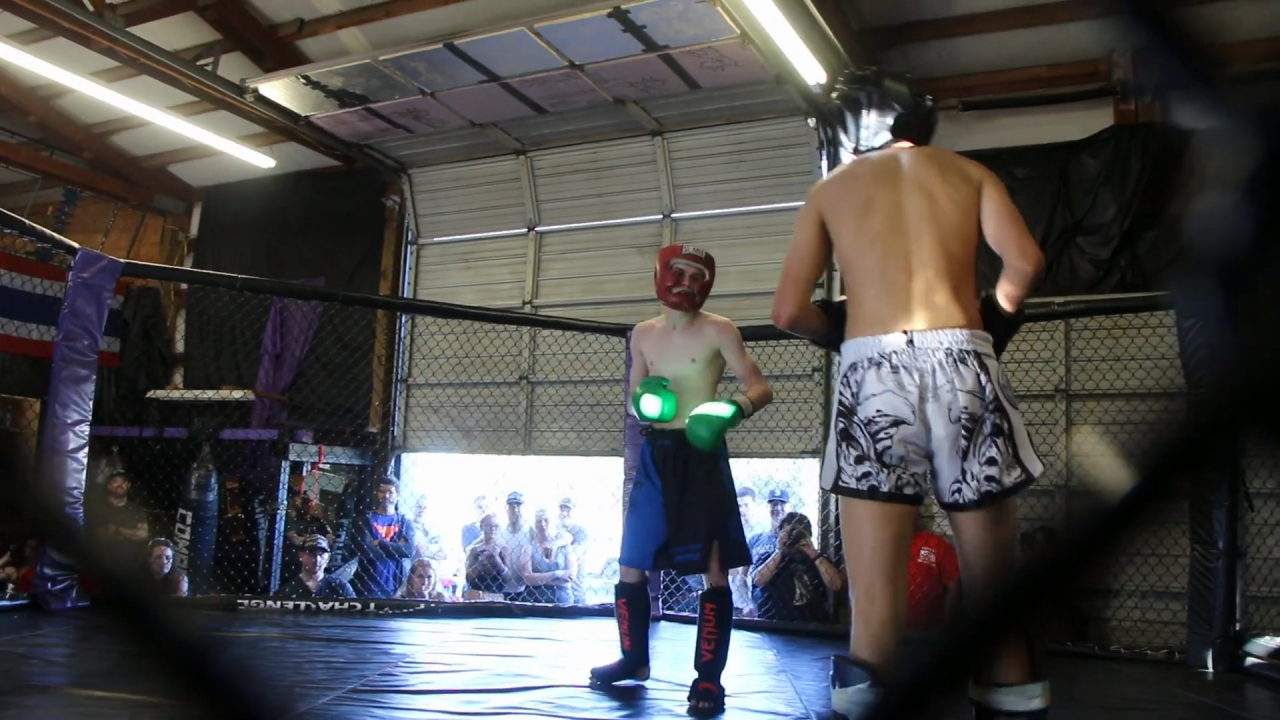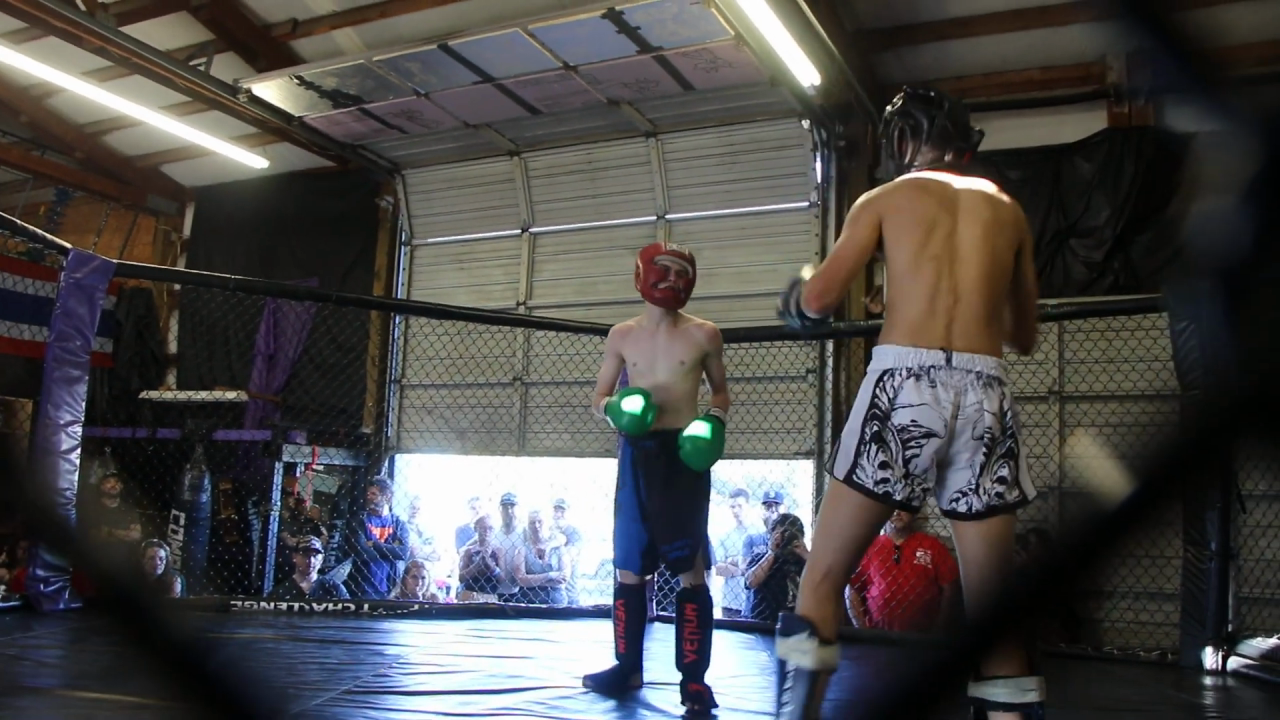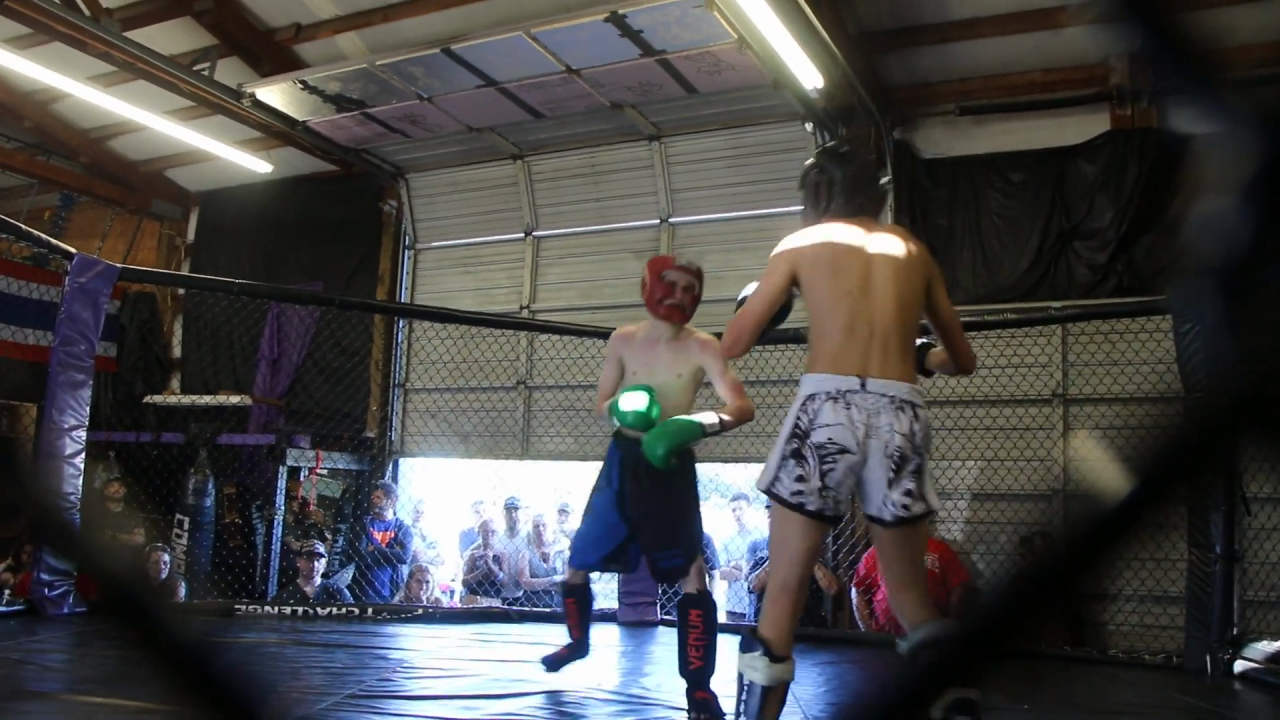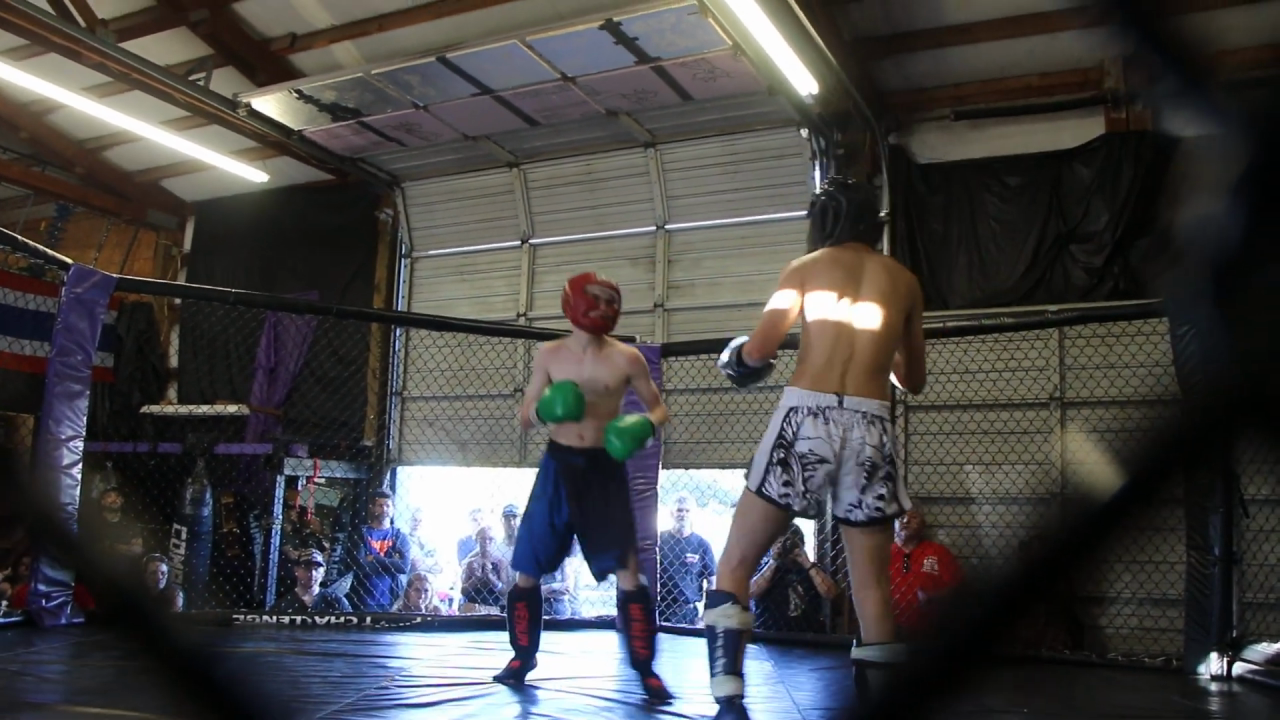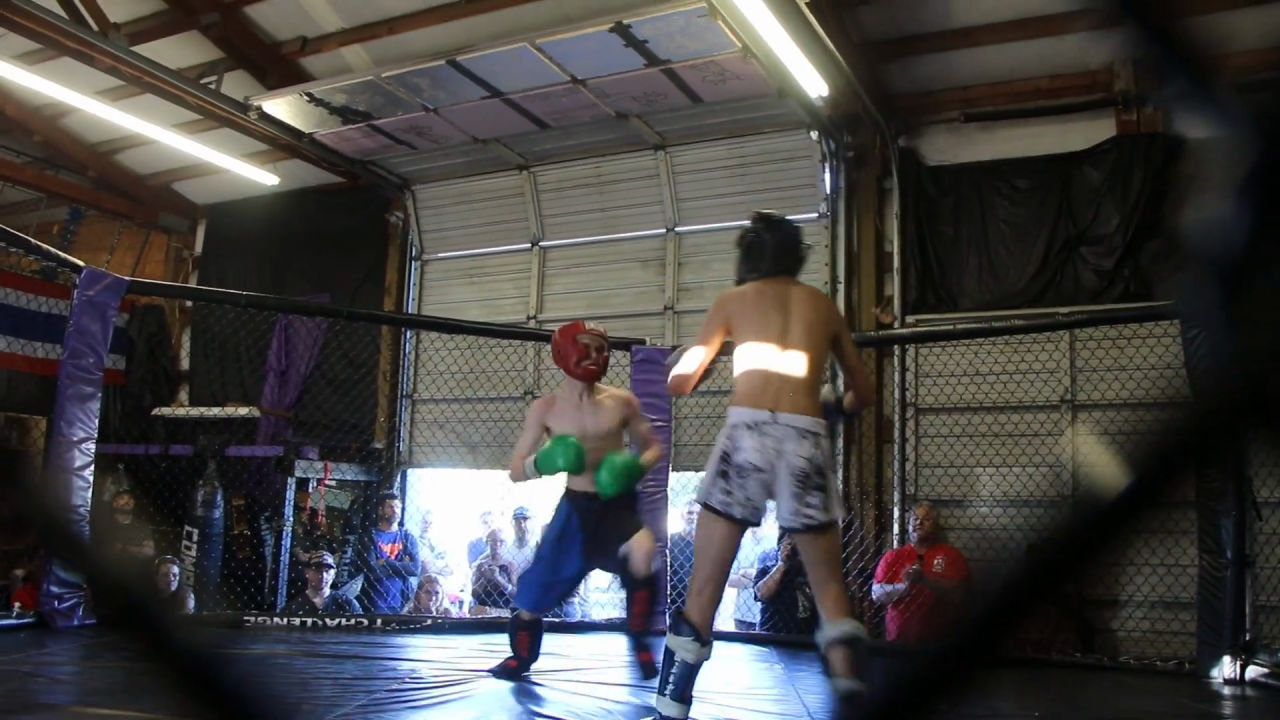
dt=0.4s
person 1, frame 1
left shoulder: (830, 190)
right shoulder: (969, 173)
left elbow: (789, 311)
right elbow: (1024, 258)
right wrist: (994, 318)
left hip: (875, 377)
right hip: (963, 369)
left knee: (875, 614)
right knee: (995, 601)
person 1, frame 2
left shoulder: (885, 199)
right shoulder: (1007, 210)
left elbow: (818, 299)
right elbow: (1023, 334)
left wrist: (802, 296)
left hip: (904, 386)
right hip: (984, 393)
left knee: (821, 583)
right knee: (995, 610)
person 1, frame 3
left shoulder: (802, 245)
right shoulder: (913, 252)
left elbow: (734, 345)
right elbow: (963, 360)
left wrist: (755, 306)
left hip: (826, 408)
right hip: (898, 415)
left knee: (783, 595)
right knee: (908, 589)
person 1, frame 4
left shoulder: (806, 268)
right shoulder: (904, 281)
left elbow: (759, 349)
right elbow: (913, 379)
left wrist: (740, 356)
left hip: (805, 418)
right hip: (870, 427)
left knee: (734, 568)
right knee: (872, 589)
person 1, frame 5
left shoulder: (733, 301)
right shoulder: (826, 307)
left elbow: (679, 384)
right elbow: (863, 393)
left wrist: (679, 367)
right wrist: (840, 407)
left hip: (746, 435)
right hip: (804, 442)
left knee: (703, 588)
right knee: (829, 589)
person 2, frame 1
left shoulder: (719, 331)
right shoulder: (643, 334)
left elbow: (762, 388)
left wrist: (736, 408)
right wrist: (640, 403)
left hip: (703, 453)
right hip: (655, 453)
left knee: (714, 569)
right knee: (630, 568)
left ankle: (708, 677)
right ankle: (635, 657)
person 2, frame 2
left shoulder: (703, 334)
right shoulder: (622, 335)
left elbow: (720, 389)
right elbow: (598, 399)
left wrist: (715, 421)
right wrist: (615, 408)
left hip: (683, 456)
right hip: (637, 454)
left knee: (690, 568)
right knee: (629, 569)
left ankle: (694, 677)
right ankle: (628, 666)
person 2, frame 3
left shoulder: (703, 346)
right shoulder: (622, 340)
left elbow: (742, 407)
right elbow: (602, 401)
left wrist: (700, 424)
right wrist: (619, 408)
left hip: (672, 463)
right hip: (624, 460)
left knee: (691, 575)
right knee: (577, 566)
right ankle: (578, 641)
person 2, frame 4
left shoulder: (628, 358)
right shoulder: (549, 354)
left elbow: (659, 408)
right elbow: (527, 414)
left wrist: (646, 424)
right wrist: (543, 412)
left hip: (605, 470)
right hip: (558, 466)
left knee: (627, 572)
right knee: (526, 571)
left ankle: (644, 667)
right ankle: (524, 654)
person 2, frame 5
left shoulder: (622, 402)
right shoulder: (545, 409)
left elbow: (653, 448)
right elbow: (517, 471)
left wrist: (636, 467)
right wrist: (544, 461)
left hip: (619, 505)
right hip: (576, 508)
left knee: (643, 556)
right knee: (531, 598)
left ankle: (639, 644)
right ankle: (522, 657)
